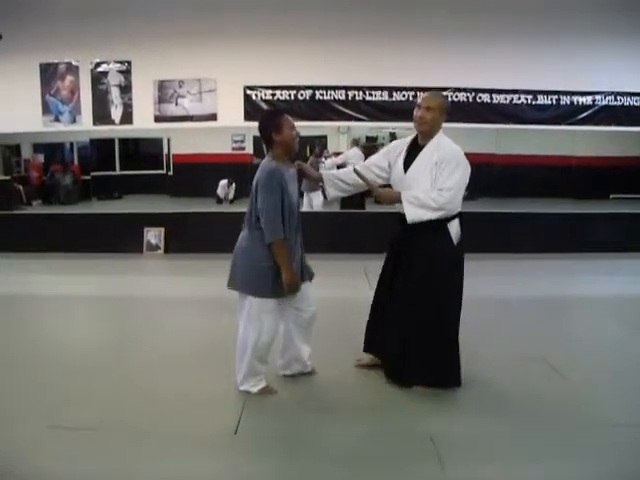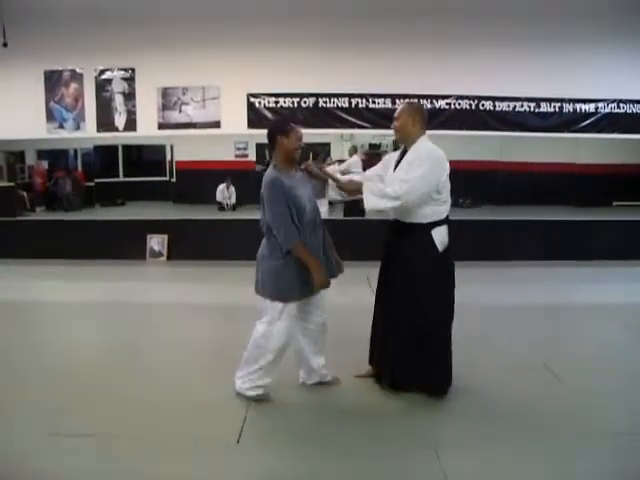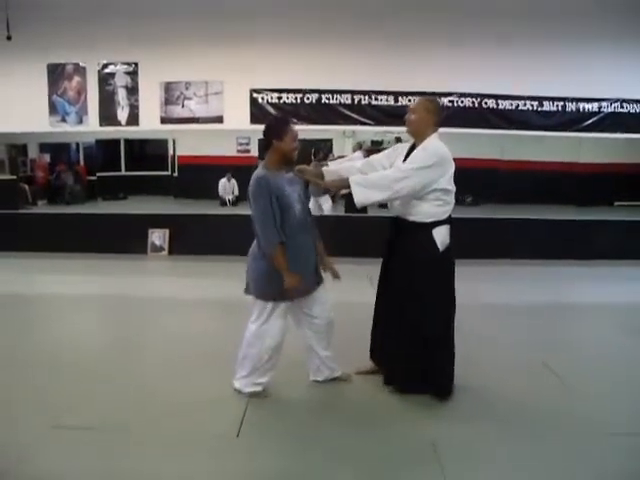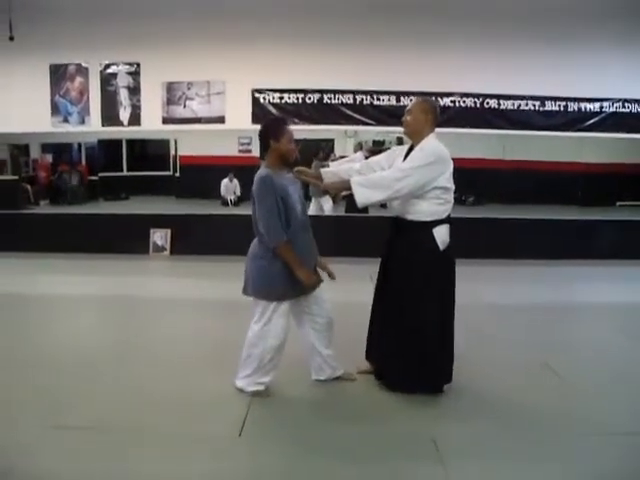
dt=0.7s
person 1, frame 1
left shoulder: (451, 154)
right shoulder: (399, 148)
left elbow: (445, 200)
right elbow: (363, 172)
left wrist: (400, 196)
right wrist: (319, 176)
left hip: (438, 239)
right hip: (409, 233)
left knee: (434, 307)
right knee: (391, 293)
left ankle: (435, 371)
right ankle: (384, 353)
person 1, frame 2
left shoulder: (430, 156)
right shoulder: (397, 157)
left elbow: (404, 193)
right elbow: (369, 179)
left wrist: (361, 188)
right wrist: (327, 178)
left hip: (427, 243)
right hip: (402, 237)
left knee: (426, 313)
right knee: (392, 304)
left ankle: (430, 378)
right ankle: (387, 365)
person 1, frame 3
left shoulder: (436, 154)
right shoulder: (404, 150)
left elbow: (394, 181)
right elbow: (368, 166)
left wrist: (344, 183)
right wrist: (322, 173)
left hip: (428, 241)
right hip: (405, 234)
left knee: (428, 311)
right knee: (394, 300)
left ankle: (433, 377)
right ankle: (389, 361)
person 1, frame 4
left shoulder: (435, 154)
right shoulder: (403, 153)
left elbow: (394, 181)
right elbow: (366, 167)
left wrist: (345, 185)
right wrist: (320, 175)
left hip: (428, 241)
right hip: (404, 234)
left knee: (426, 310)
right knee: (393, 300)
left ankle: (428, 375)
right ankle: (387, 361)
person 2, frame 1
left shoulder: (288, 169)
right shoulder: (271, 173)
right elbow: (271, 229)
left wrist: (296, 261)
right wrist: (286, 268)
left hip: (284, 257)
right hip: (262, 261)
left knee: (303, 309)
right knee: (259, 324)
left ankle: (295, 362)
right ankle: (250, 380)
person 2, frame 2
left shoulder: (301, 175)
right shoulder: (274, 182)
left elbow: (315, 220)
right elbow: (286, 235)
left wrist: (330, 254)
right wrist: (315, 267)
left hip: (308, 262)
right hip: (284, 267)
left knee: (314, 321)
right knee: (275, 328)
left ankle: (314, 373)
right ankle: (249, 381)
person 2, frame 3
left shoulder: (294, 177)
right shoulder: (262, 181)
left elbow: (308, 222)
right elbow: (268, 236)
left wrist: (323, 258)
right wrist: (286, 273)
left hip: (303, 264)
right hip: (274, 269)
left knee: (320, 319)
right knee: (267, 328)
left ankle: (324, 370)
right ankle: (248, 380)
person 2, frame 4
left shoulder: (290, 176)
right shoulder: (265, 181)
right elbow: (273, 235)
left wrist: (315, 259)
right wrist: (299, 268)
left hip: (298, 264)
right hip: (274, 268)
left knee: (319, 317)
right knee: (270, 328)
left ankle: (326, 369)
right ankle: (250, 380)
